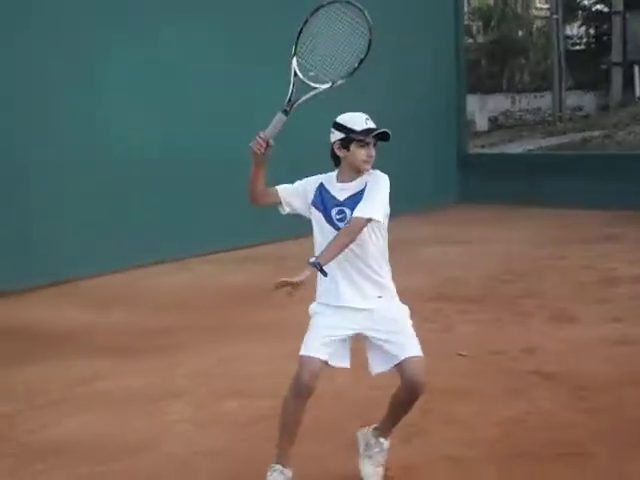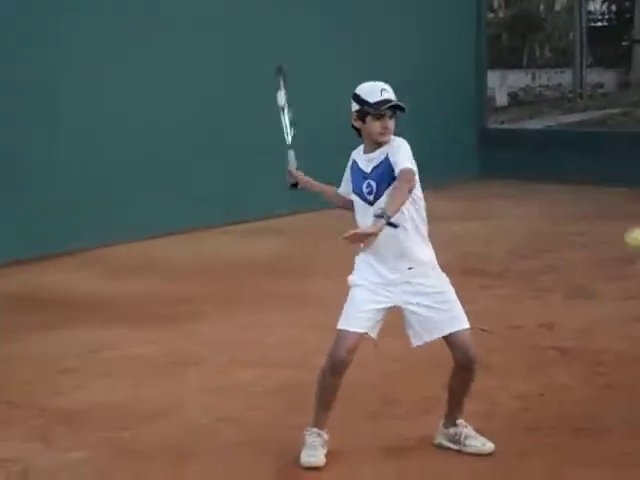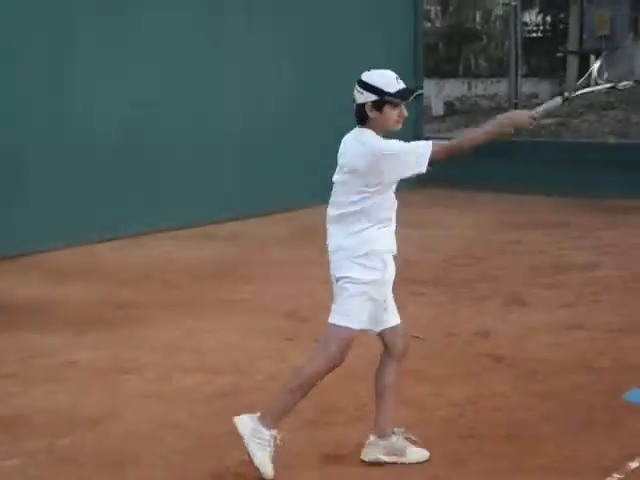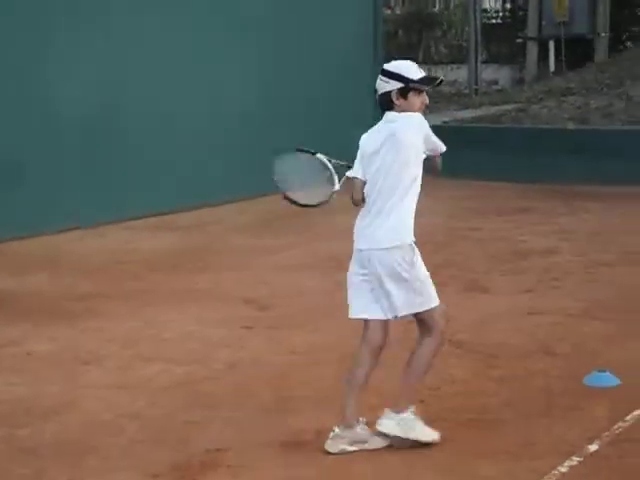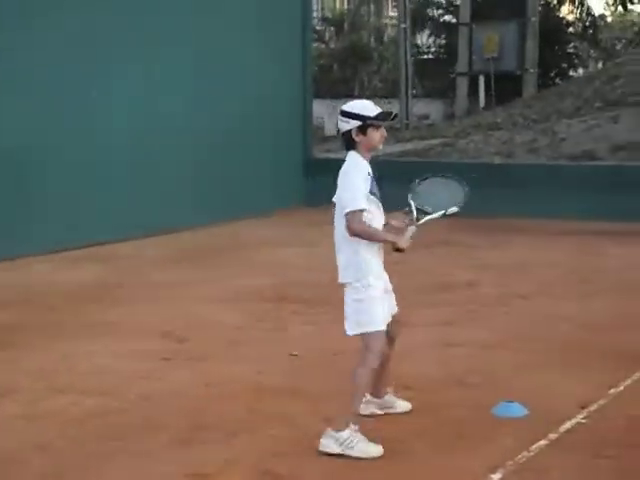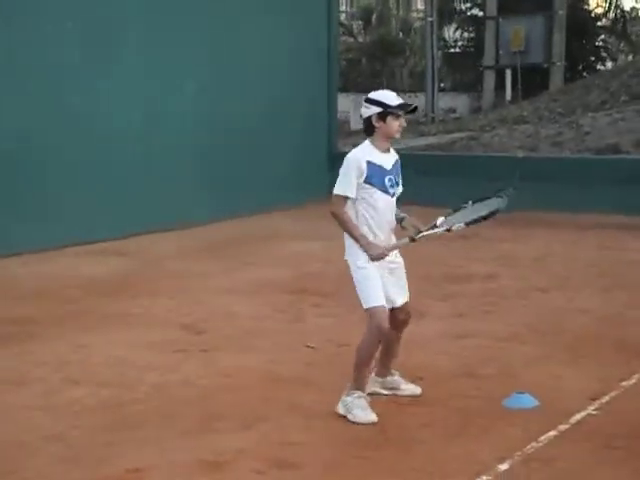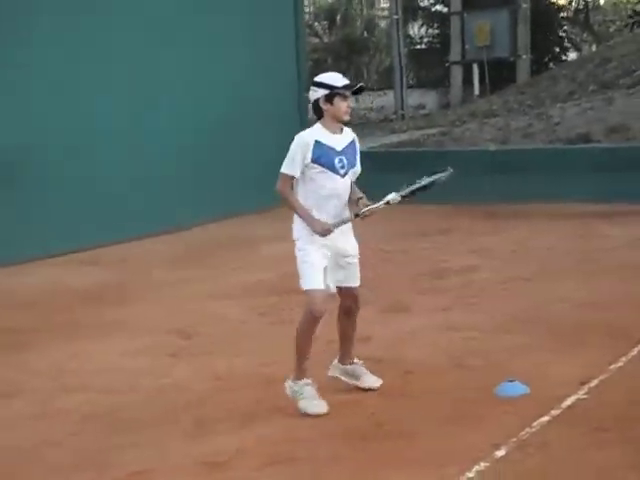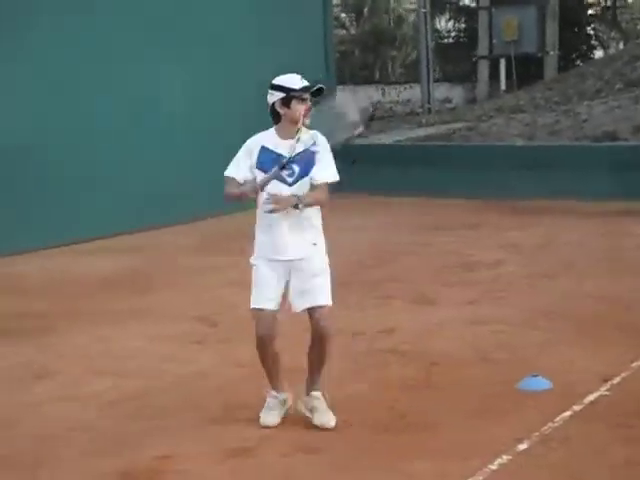
dt=0.5s
person 1, frame 1
left shoulder: (377, 182)
right shoulder: (314, 188)
left elbow: (351, 231)
right elbow: (259, 198)
left wrist: (313, 268)
right wrist: (259, 162)
left hip: (380, 301)
right hip: (334, 304)
left knee: (416, 380)
right knee: (304, 381)
left ankle: (375, 438)
person 1, frame 2
left shoulder: (398, 149)
right shoulder: (355, 161)
left elbow: (407, 182)
left wrist: (381, 222)
right wrist: (305, 181)
left hip: (420, 272)
right hip: (373, 275)
left knee: (466, 355)
right knee: (339, 356)
left ankle: (452, 427)
right ankle: (316, 433)
person 1, frame 3
left shoulder: (354, 141)
right shoulder: (381, 150)
right elbow: (445, 149)
right wrist: (504, 121)
left hip: (368, 259)
right hip: (363, 264)
left knee: (396, 347)
right knee: (333, 352)
left ankle: (383, 438)
right ankle: (264, 425)
person 1, frame 4
left shoulder: (369, 137)
right shoulder: (413, 124)
left elbow: (356, 195)
right elbow: (436, 159)
left hip: (365, 245)
right hip: (393, 245)
left knee: (373, 340)
right knee: (433, 329)
left ankle: (347, 428)
right ankle: (399, 414)
person 1, frame 5
left shoulder: (360, 168)
right shoulder: (354, 171)
right elbow: (353, 226)
left wrist: (386, 222)
right wrist: (392, 238)
left hip: (372, 268)
right hip: (361, 272)
left knee: (390, 330)
right knee: (375, 352)
left ankle: (377, 395)
right ankle: (343, 433)
person 1, frame 6
left shoulder: (394, 158)
right shoulder: (357, 158)
right elbow: (337, 207)
left wrist: (403, 219)
right wrist: (367, 245)
left hip: (388, 251)
right hip: (364, 254)
left knee: (401, 316)
right knee: (379, 325)
left ankle: (383, 376)
right ankle: (353, 395)
person 1, frame 7
left shoulder: (352, 139)
right shoulder: (306, 141)
right elbow: (284, 187)
left wrist: (357, 199)
right wrist: (311, 220)
left hip: (343, 235)
right hip: (313, 236)
left knee: (350, 302)
right knee: (315, 308)
left ankle: (345, 364)
right ankle: (299, 381)
person 1, frame 8
left shoulder: (317, 142)
right shoulder: (256, 145)
left elbow: (322, 195)
right elbow: (229, 188)
left wrist: (295, 201)
right wrist: (244, 189)
left hip: (309, 249)
right hip: (268, 253)
left knee: (321, 327)
right knee: (264, 333)
left ankle: (313, 395)
right ankle: (277, 394)
